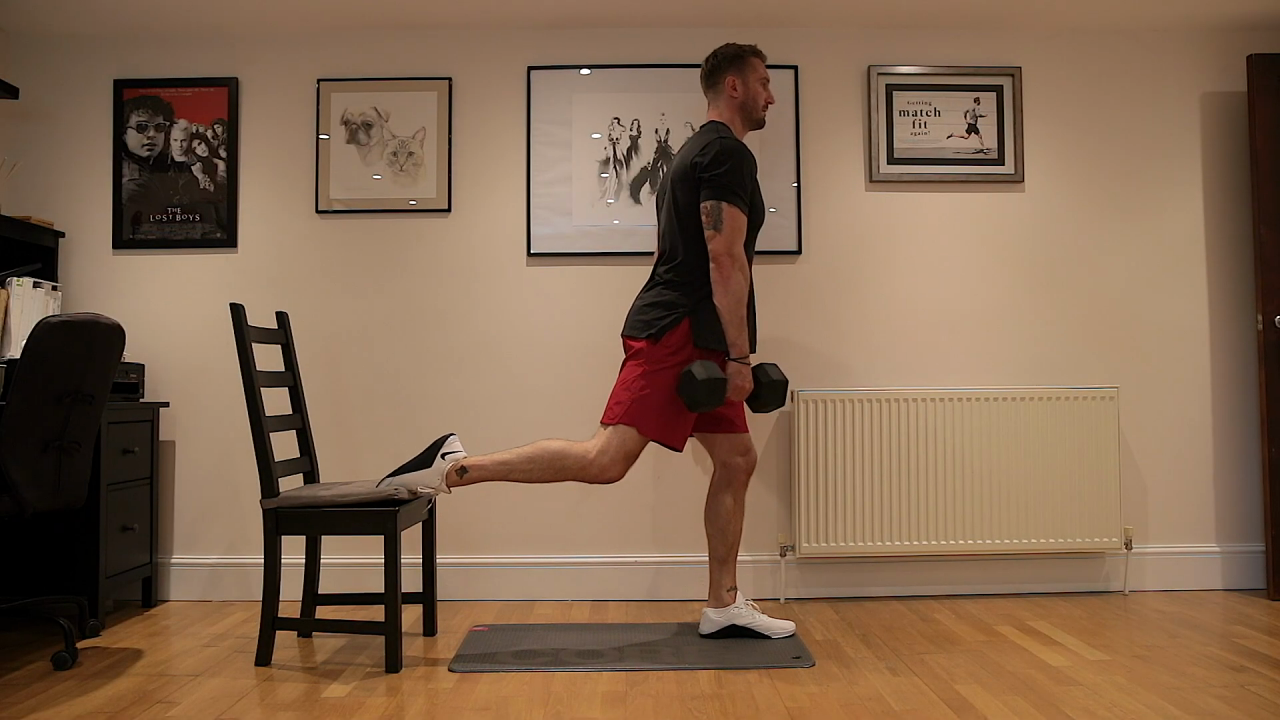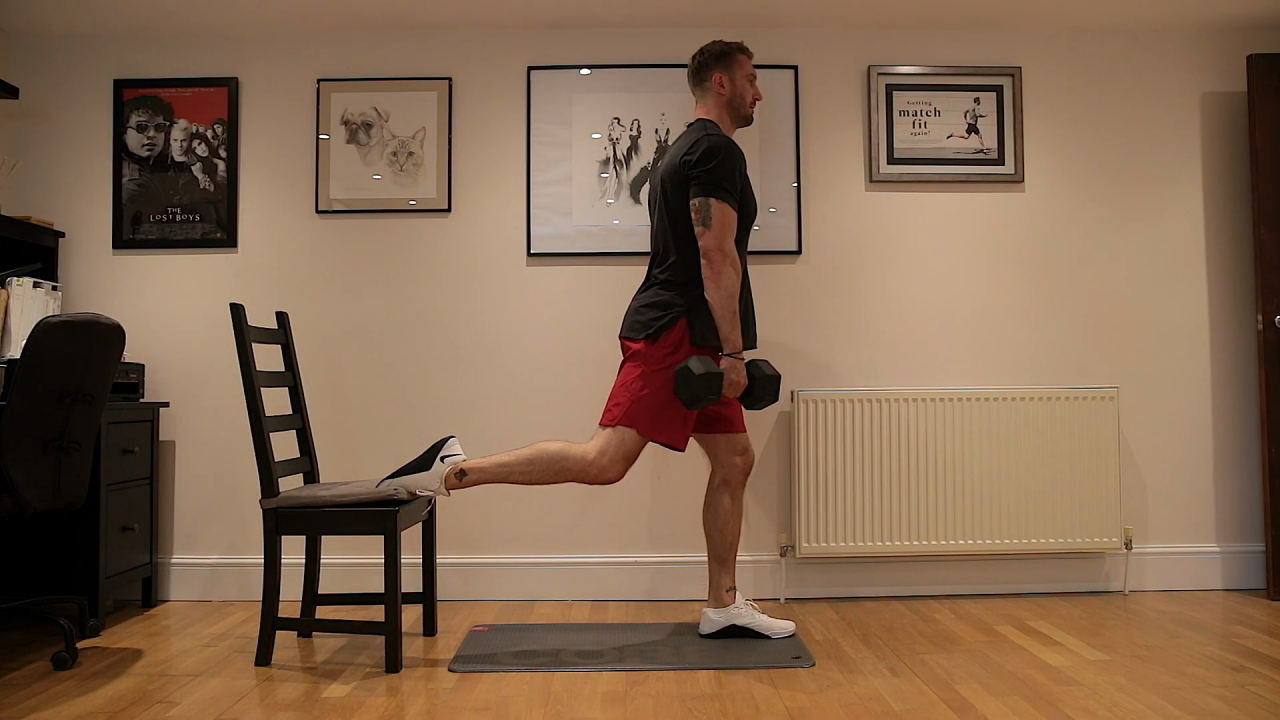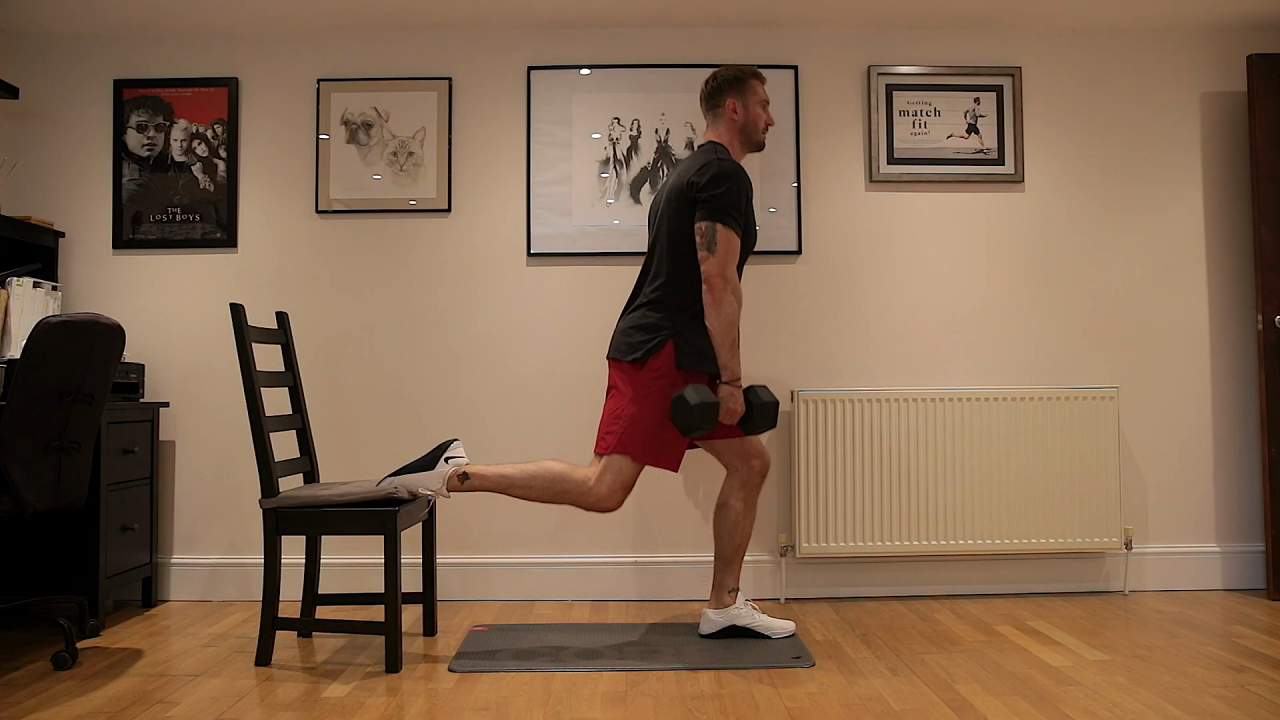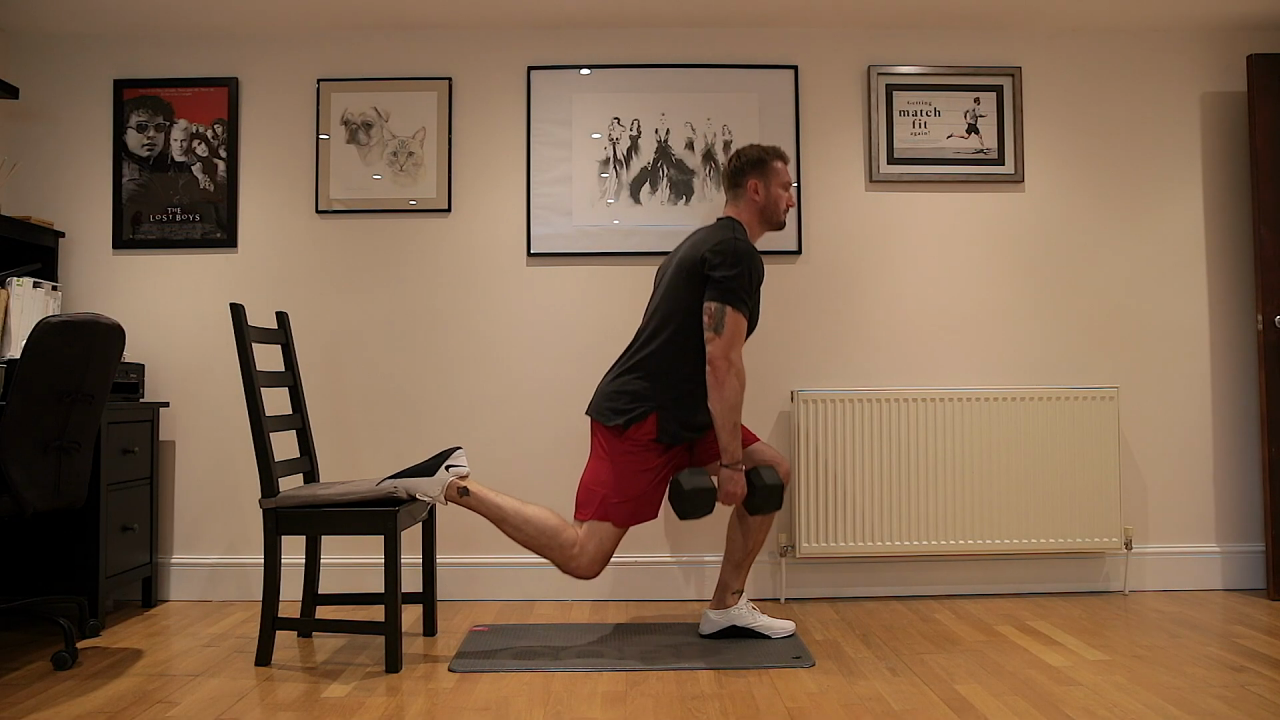
dt=0.5s
person 1, frame 1
left shoulder: (700, 152)
right shoulder: (729, 153)
right elbow: (725, 259)
right wrist: (740, 356)
left hip: (690, 337)
right hip: (679, 333)
left knee: (737, 462)
right knee: (604, 461)
left ankle: (723, 607)
right ankle: (452, 467)
person 1, frame 2
left shoulder: (687, 150)
right shoulder: (717, 150)
right elbow: (716, 255)
right wrist: (733, 351)
left hip: (684, 334)
right hip: (678, 333)
left knee: (735, 462)
right knee: (604, 460)
left ankle: (723, 607)
right ankle: (452, 470)
person 1, frame 3
left shoulder: (695, 171)
right shoulder: (725, 174)
right elbow: (718, 281)
left wrist: (719, 375)
right wrist: (732, 380)
left hip: (673, 351)
right hip: (662, 352)
left knee: (751, 461)
right knee: (603, 487)
left ankle: (725, 607)
right ankle: (454, 472)
person 1, frame 4
left shoulder: (707, 243)
right shoulder: (738, 255)
right elbow: (721, 363)
right wrist: (731, 465)
left hip: (668, 412)
right hip: (642, 416)
left knee: (772, 472)
right knee: (583, 555)
left ankle: (725, 608)
right ankle: (455, 485)
